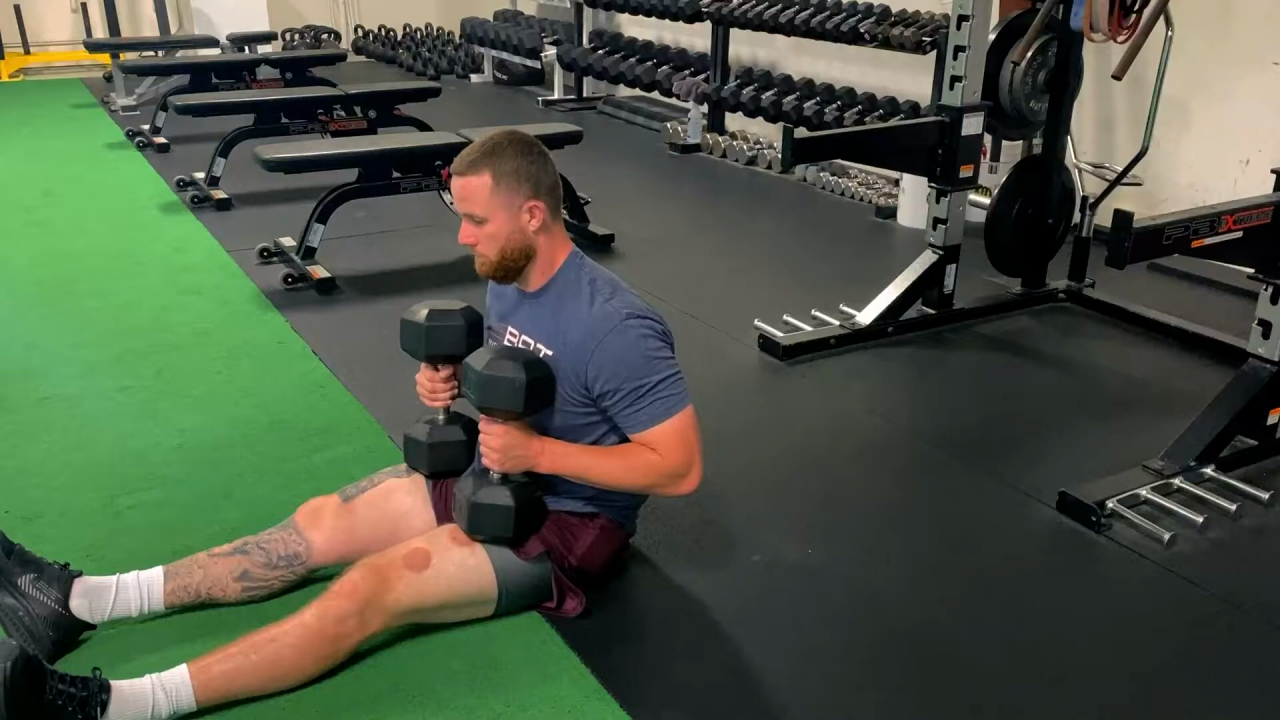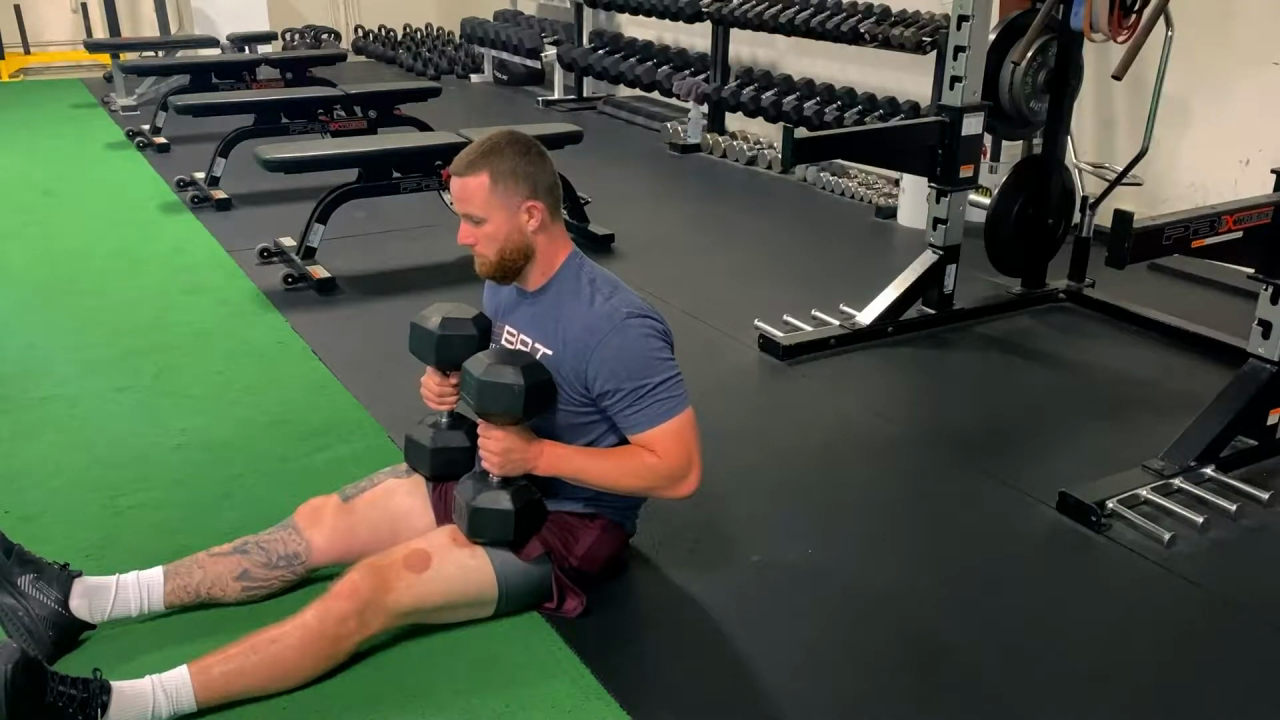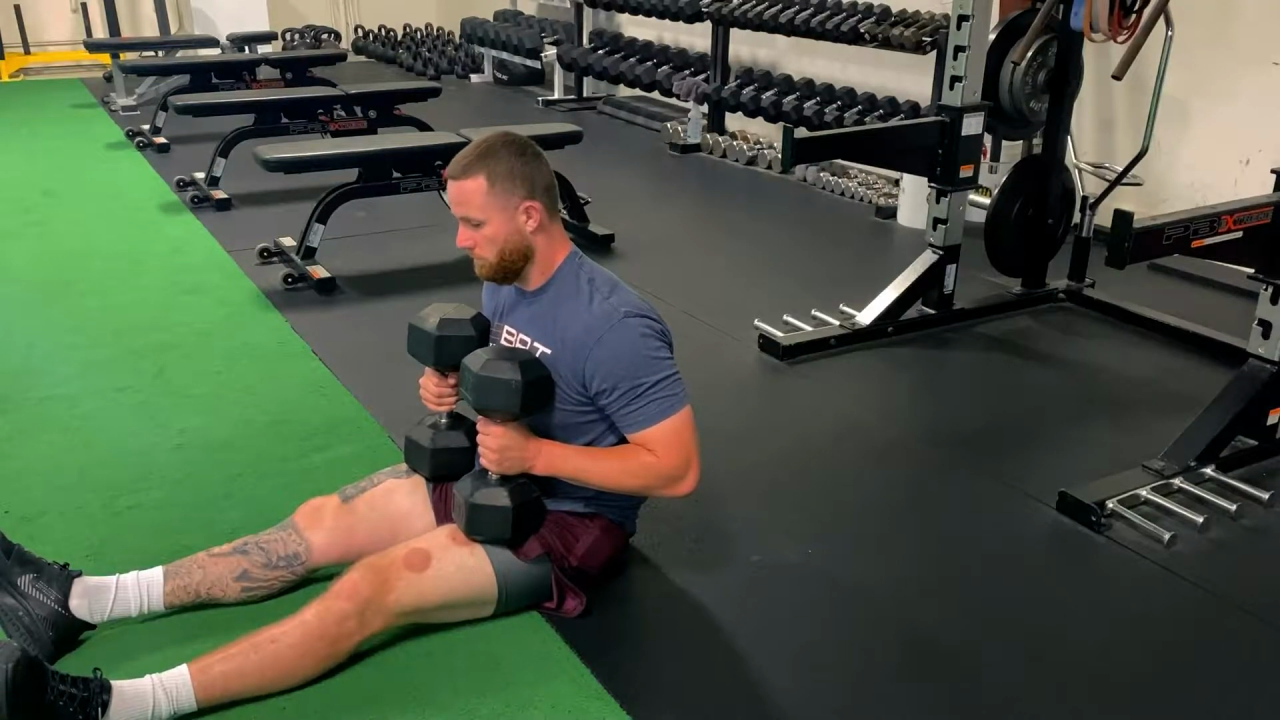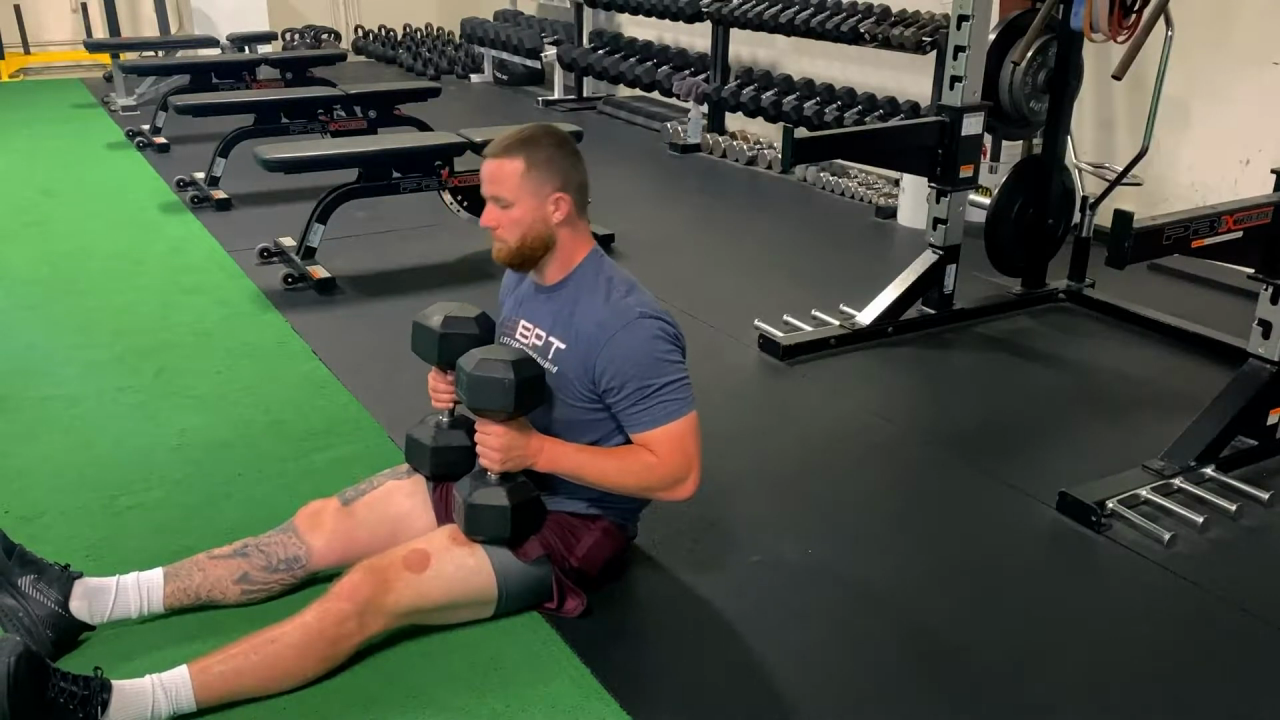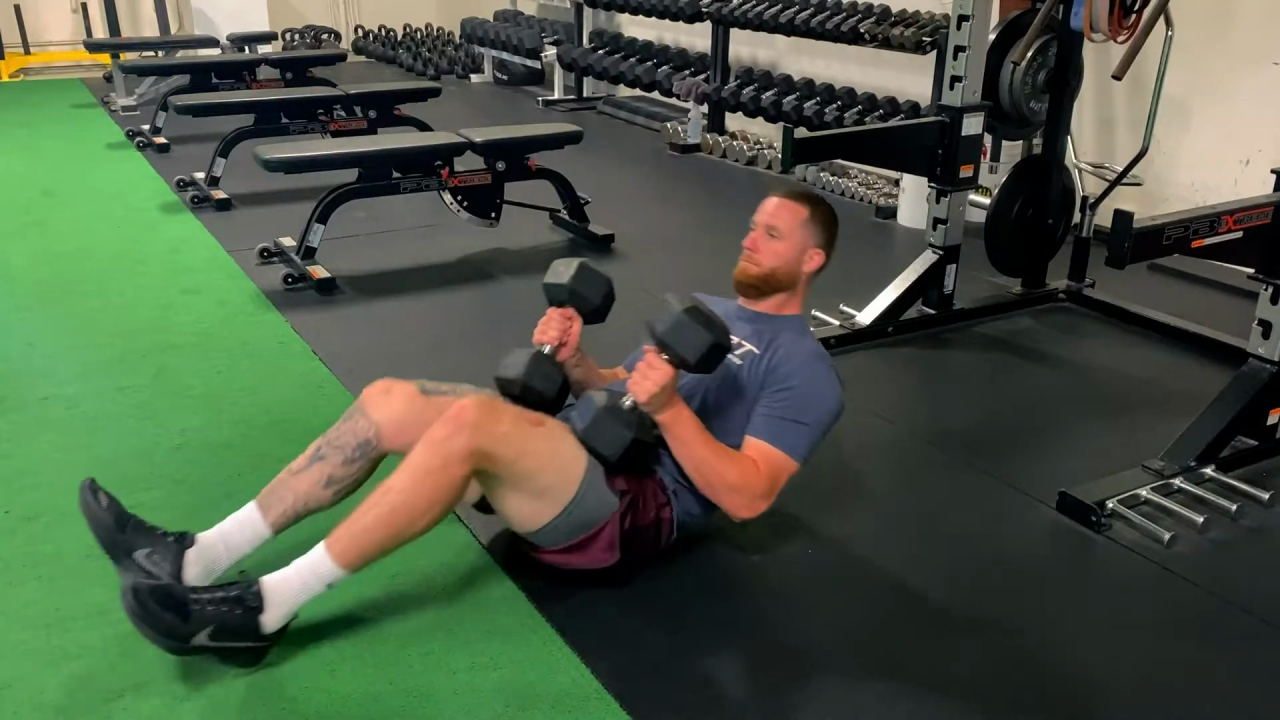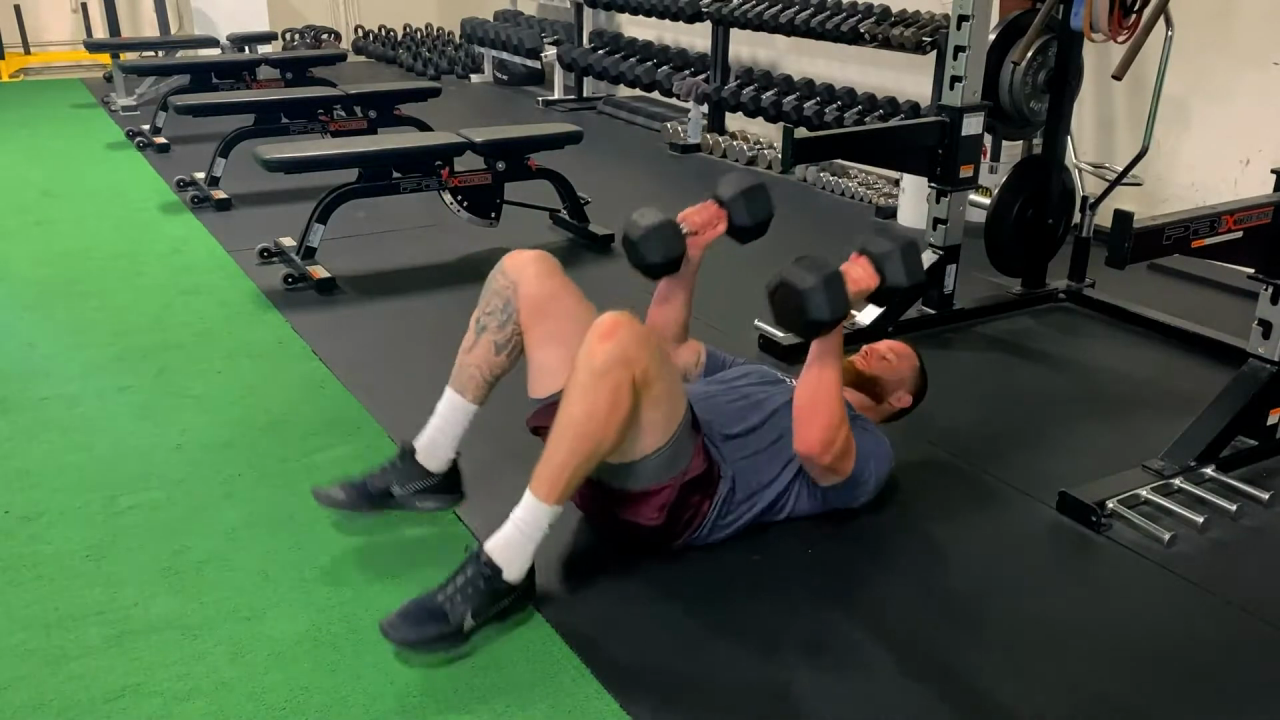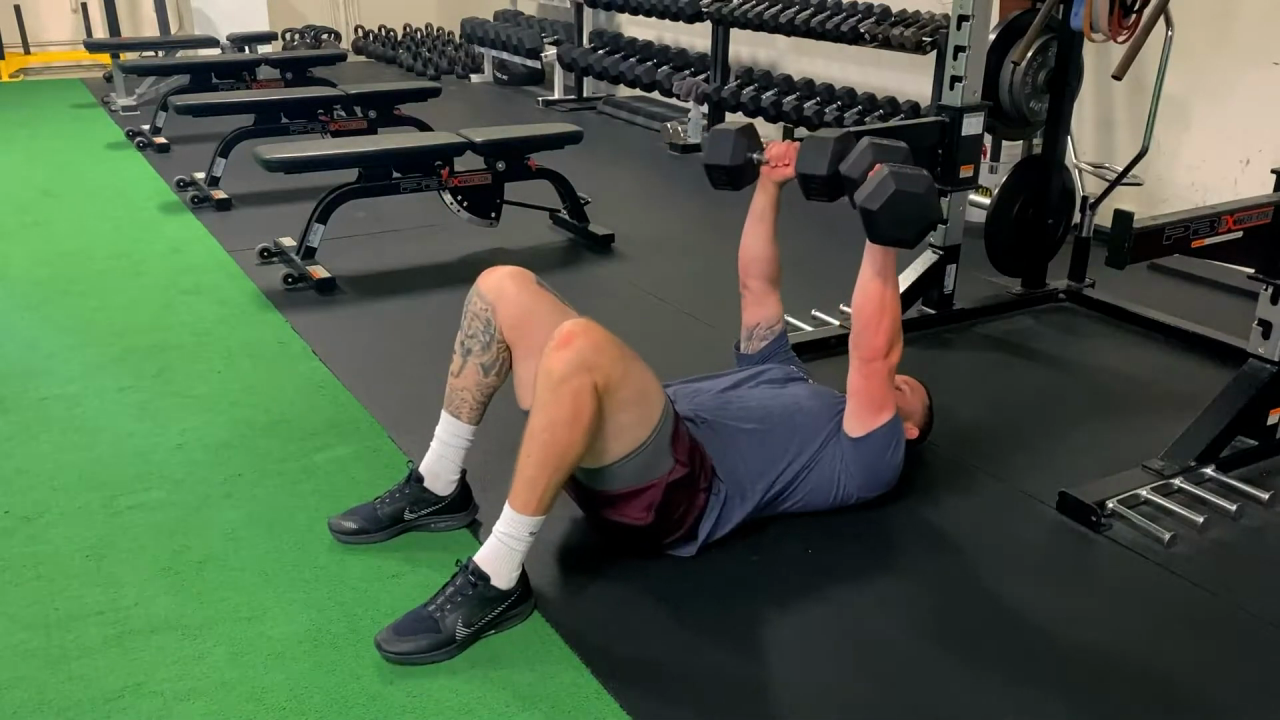
dt=0.7s
person 1, frame 1
left shoulder: (612, 328)
right shoulder: (508, 276)
left elbow: (680, 467)
left wrist: (538, 451)
right wrist: (452, 380)
left hip: (564, 521)
right hip: (490, 474)
left knee: (371, 587)
right knee: (320, 523)
right ankle: (85, 599)
person 1, frame 2
left shoulder: (613, 327)
right shoulder: (506, 277)
left elbow: (678, 470)
left wrist: (537, 454)
right wrist: (453, 384)
left hip: (565, 521)
right hip: (489, 474)
left knee: (372, 588)
right knee: (320, 523)
right ankle: (84, 601)
person 1, frame 3
left shoulder: (612, 327)
right shoulder: (506, 277)
left elbow: (676, 469)
left wrist: (536, 453)
right wrist: (452, 386)
left hip: (566, 521)
right hip: (490, 475)
left knee: (373, 586)
right knee: (321, 522)
right ankle: (84, 599)
person 1, frame 4
left shoulder: (629, 329)
right shoulder: (523, 276)
left elbow: (676, 473)
left wrist: (537, 449)
right wrist: (465, 387)
left hip: (569, 524)
right hip: (495, 473)
left knee: (370, 592)
right knee: (320, 527)
right ankle: (84, 601)
person 1, frame 5
left shoulder: (805, 371)
right shoulder: (704, 307)
left elbow: (747, 495)
left wrist: (669, 407)
right wrist: (575, 362)
left hip: (634, 503)
right hip: (577, 444)
left knee: (469, 425)
right knee: (386, 404)
left ankle: (262, 610)
right ankle: (200, 558)
person 1, frame 6
left shoulder: (865, 453)
right shoulder: (762, 376)
left elbow: (815, 444)
right elbow: (668, 340)
left wrist: (828, 326)
right wrist: (690, 253)
left hip: (674, 491)
right hip: (607, 453)
left knee: (616, 334)
right knee: (527, 270)
left ankle: (502, 570)
right ankle: (427, 465)
person 1, frame 7
left shoulder: (867, 458)
right shoulder: (789, 382)
left elbow: (874, 350)
right elbow: (756, 284)
left wrist: (881, 235)
right wrist: (767, 187)
left hip: (669, 485)
right hip: (606, 444)
left knee: (578, 343)
right knee: (504, 289)
left ankle: (495, 581)
right ankle: (437, 488)
